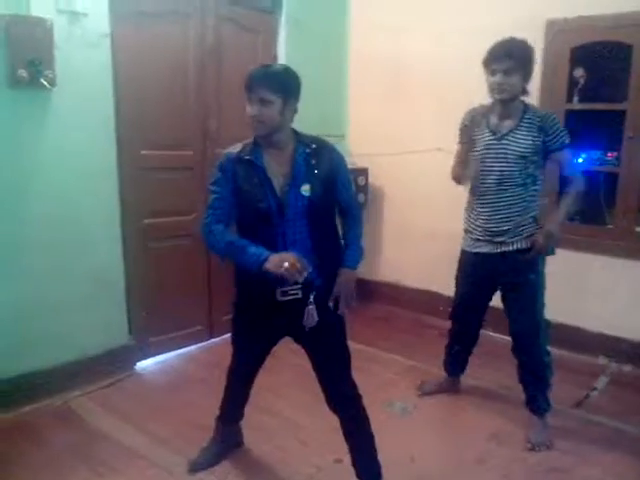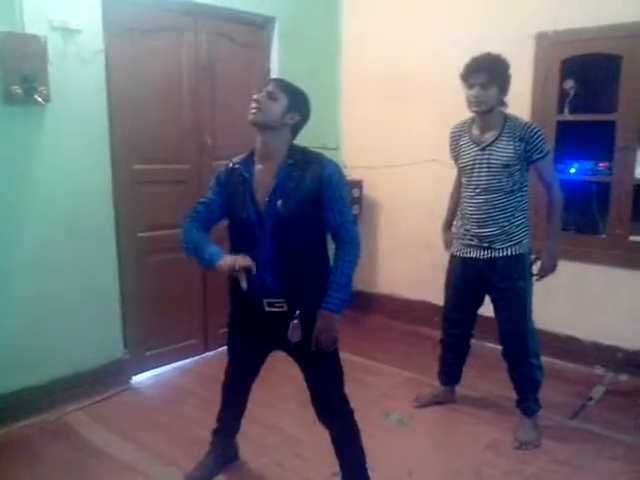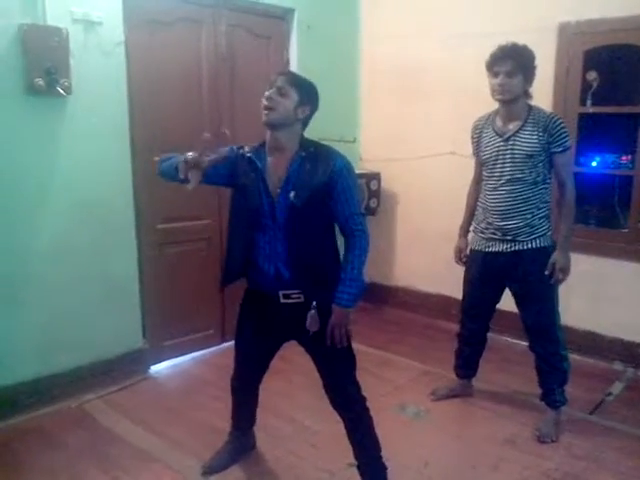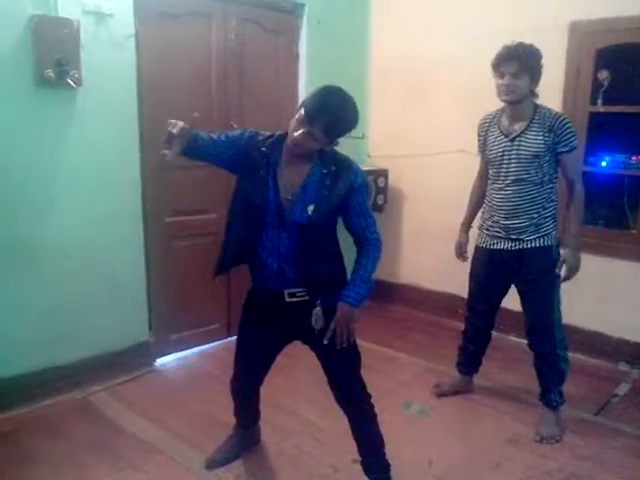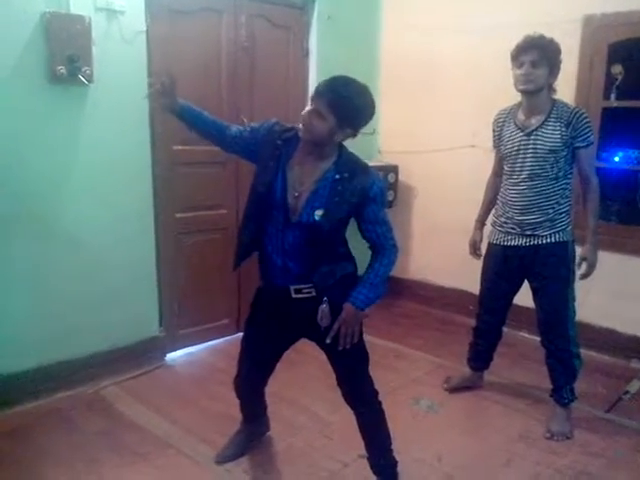
dt=1s
person 1, frame 1
left shoulder: (325, 157)
right shoulder: (234, 164)
left elbow: (352, 213)
right elbow: (213, 229)
left wrist: (349, 265)
right wrist: (265, 258)
left hip: (318, 296)
right hip: (258, 296)
left knee: (341, 392)
right knee: (241, 372)
right ankle: (227, 434)
person 1, frame 2
left shoulder: (321, 172)
right shoulder: (232, 174)
left elbow: (348, 241)
right elbow: (192, 225)
left wrist: (331, 308)
right wrist: (219, 258)
left hip: (305, 310)
right hip: (250, 308)
left knee: (332, 406)
right knee: (235, 384)
right ankle: (223, 446)
person 1, frame 3
left shoulder: (331, 166)
right shoulder: (242, 161)
left elbow: (356, 235)
right elbow: (168, 167)
left wrist: (343, 301)
right wrist: (187, 164)
left hip: (316, 302)
right hip: (261, 301)
left knee: (346, 397)
right knee: (244, 379)
right ankle: (241, 437)
person 1, frame 4
left shoulder: (346, 177)
right shoulder: (252, 148)
left elbow: (369, 243)
right elbow: (203, 143)
left wrist: (350, 300)
right wrist: (183, 138)
left hip: (321, 301)
right hip: (265, 298)
left knee: (352, 396)
right knee: (243, 379)
right ankle: (246, 431)
person 1, frame 5
left shoulder: (361, 182)
right shoulder: (274, 140)
left elbow: (385, 249)
right elbow: (226, 134)
left wrist: (358, 302)
right wrist: (175, 105)
left hip: (330, 299)
right hip: (274, 294)
left knee: (360, 395)
right knee: (247, 378)
right ankle: (254, 425)
person 2, frame 1
left shoulder: (545, 124)
right shoulder: (472, 120)
left elbow: (575, 181)
left wrist: (552, 223)
right wrist: (465, 159)
left hip: (522, 247)
right hip: (476, 243)
left knee: (528, 333)
right knee: (463, 317)
left ankle: (538, 412)
right ankle: (452, 376)
person 2, frame 2
left shoulder: (525, 134)
right shoulder: (458, 134)
left elbow: (553, 190)
left wrist: (551, 247)
right wrist: (447, 225)
left hip: (509, 255)
right hip: (464, 252)
left knee: (517, 336)
right knee: (454, 325)
left ankle: (529, 413)
right ankle: (447, 386)
person 2, frame 3
left shoulder: (549, 126)
right shoulder: (481, 127)
left elbow: (567, 189)
left wrist: (563, 247)
right wrist: (463, 232)
left hip: (533, 249)
right hip: (485, 247)
left knee: (543, 331)
right knee: (472, 320)
left ankle: (553, 406)
right ankle: (463, 380)
person 2, frame 4
left shoulder: (556, 125)
right shoulder: (487, 125)
left elbow: (575, 187)
left wrist: (573, 244)
right wrist: (464, 227)
left hip: (537, 247)
right hip: (490, 243)
left knee: (544, 329)
right knee: (477, 315)
left ankle: (551, 405)
right ankle: (465, 376)
person 2, frame 5
left shoulder: (573, 120)
right shoulder: (503, 120)
left elbow: (590, 182)
left wrist: (591, 239)
right wrist: (479, 224)
left hip: (552, 244)
right hip: (504, 239)
left knee: (556, 326)
right knee: (488, 312)
left ankle: (562, 403)
right ankle: (475, 371)
